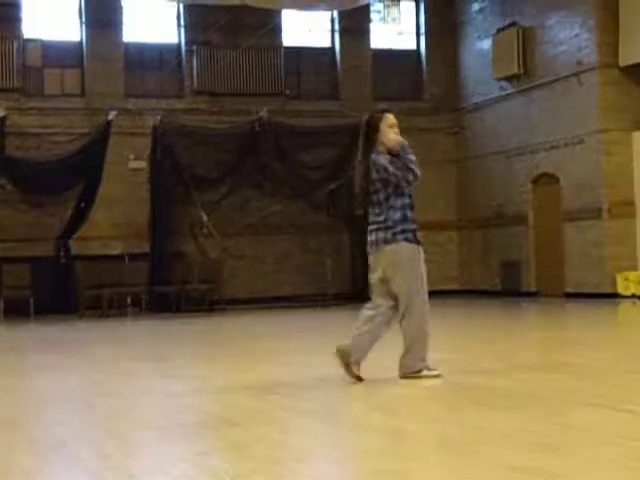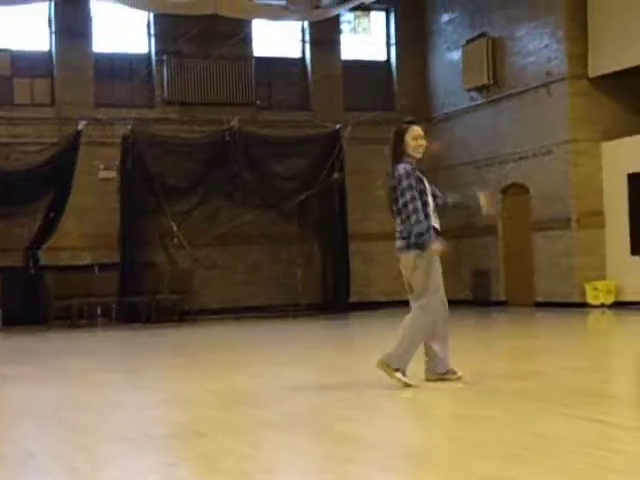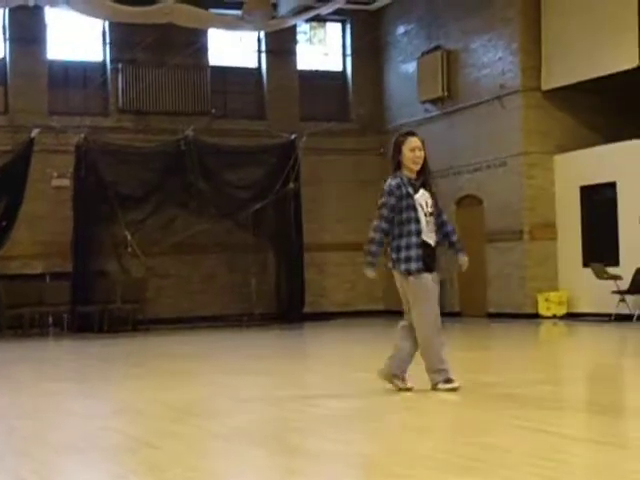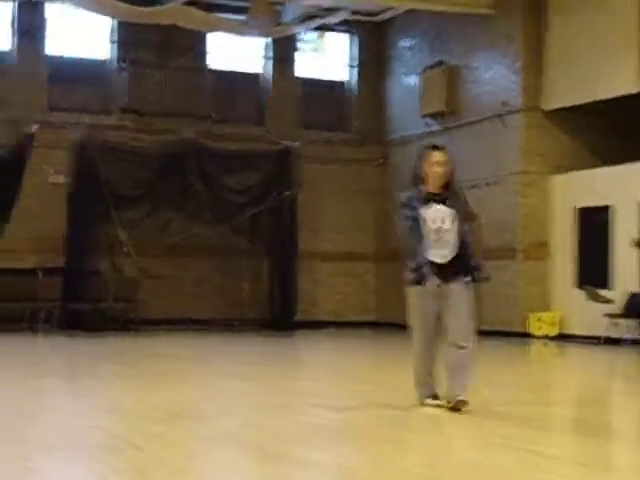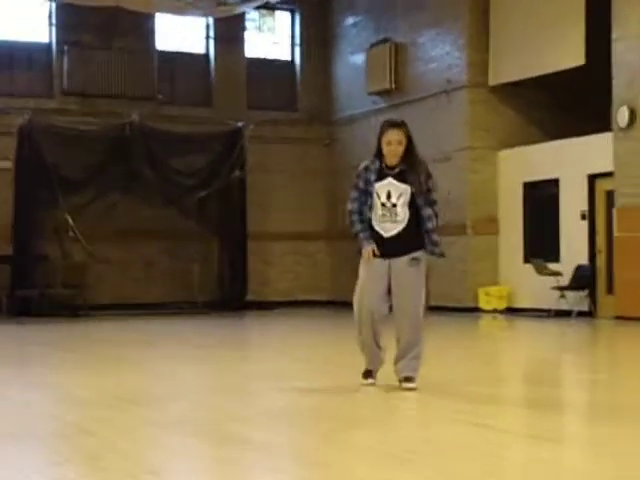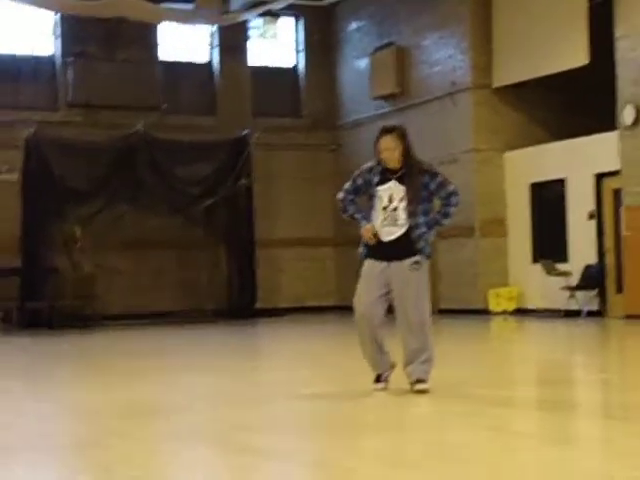
dt=0.5s
person 1, frame 1
left shoulder: (377, 161)
right shoulder: (382, 161)
right elbow: (410, 176)
left wrist: (395, 149)
right wrist: (399, 148)
left hip: (378, 242)
right hip: (399, 239)
left knee: (383, 302)
right knee: (415, 303)
left ankle: (352, 350)
right ankle: (413, 365)
person 1, frame 2
left shoulder: (413, 172)
right shoulder: (404, 171)
left elbow: (437, 200)
right elbow: (411, 210)
left wrist: (472, 199)
right wrist: (430, 240)
left hip: (421, 248)
right hip: (418, 247)
left knee: (438, 309)
right knee: (426, 308)
left ankle: (438, 366)
right ankle: (395, 360)
person 1, frame 3
left shoulder: (425, 184)
right shoulder: (393, 186)
left elbow: (440, 219)
right elbow: (380, 226)
left wrist: (457, 249)
right wrist: (371, 262)
left hip: (428, 261)
right hip: (410, 262)
left knee: (416, 320)
right knee: (429, 321)
left ankle: (394, 369)
right ankle: (439, 374)
person 1, frame 4
left shoulder: (456, 198)
right shoulder: (410, 200)
left elbow: (467, 237)
right elbow: (413, 241)
left wrist: (476, 271)
right wrist: (427, 274)
left hip: (458, 277)
right hip: (424, 277)
left knee: (460, 335)
right knee: (424, 338)
left ankle: (458, 392)
right ankle: (427, 390)
person 1, frame 5
left shoulder: (419, 171)
right shoulder: (367, 171)
left elbow: (430, 207)
right elbow: (354, 208)
left wrist: (431, 241)
right wrist: (364, 240)
left hip: (409, 252)
right hip: (375, 252)
left knee: (409, 313)
right knee: (366, 310)
left ankle: (407, 370)
right ankle: (372, 363)
person 1, frame 6
left shoulder: (422, 175)
right shoulder: (369, 173)
left elbow: (451, 197)
right elbow: (344, 197)
left wrist: (429, 227)
right wrist: (362, 222)
left hip: (410, 255)
right hip: (376, 255)
left knee: (413, 316)
right knee: (365, 313)
left ankle: (418, 373)
right ankle: (381, 367)
